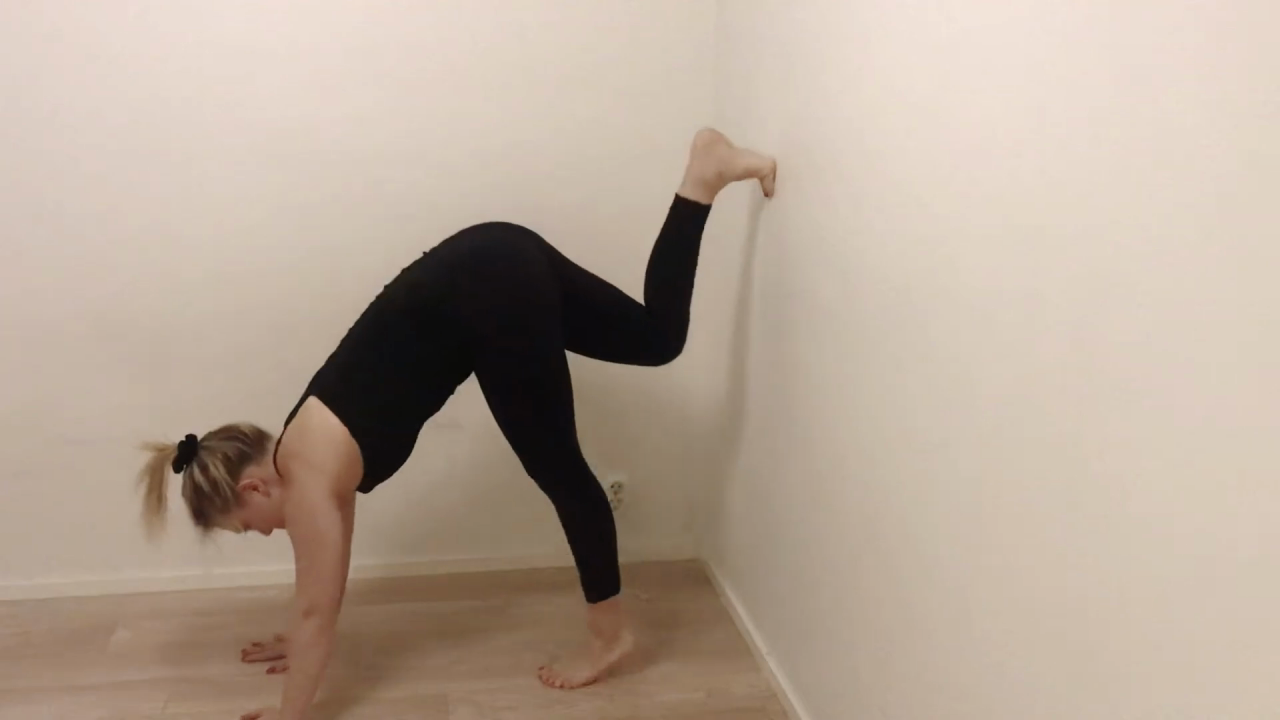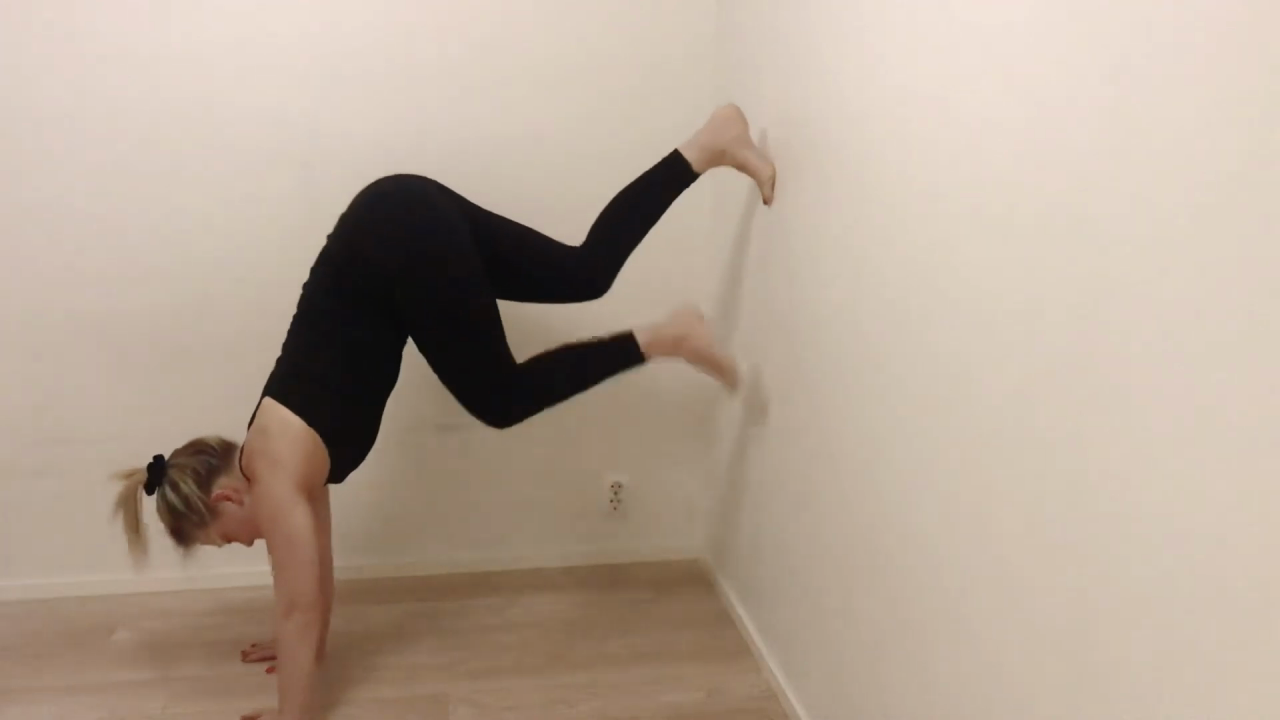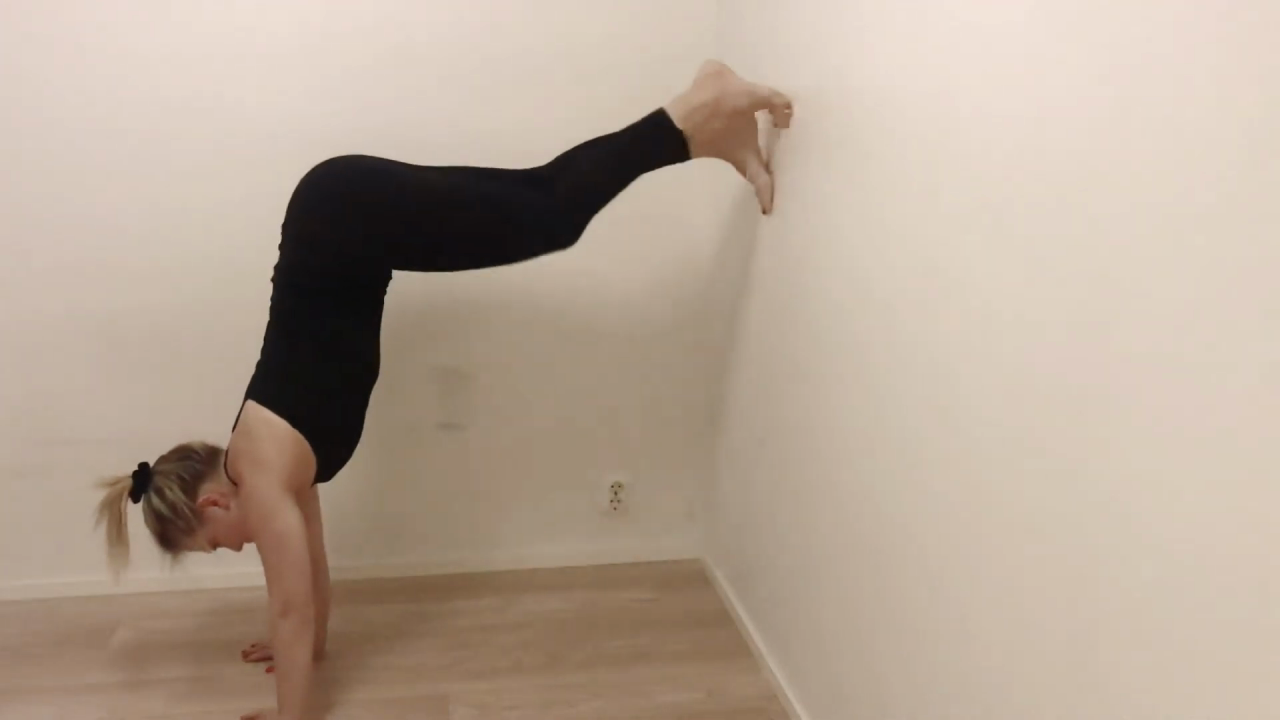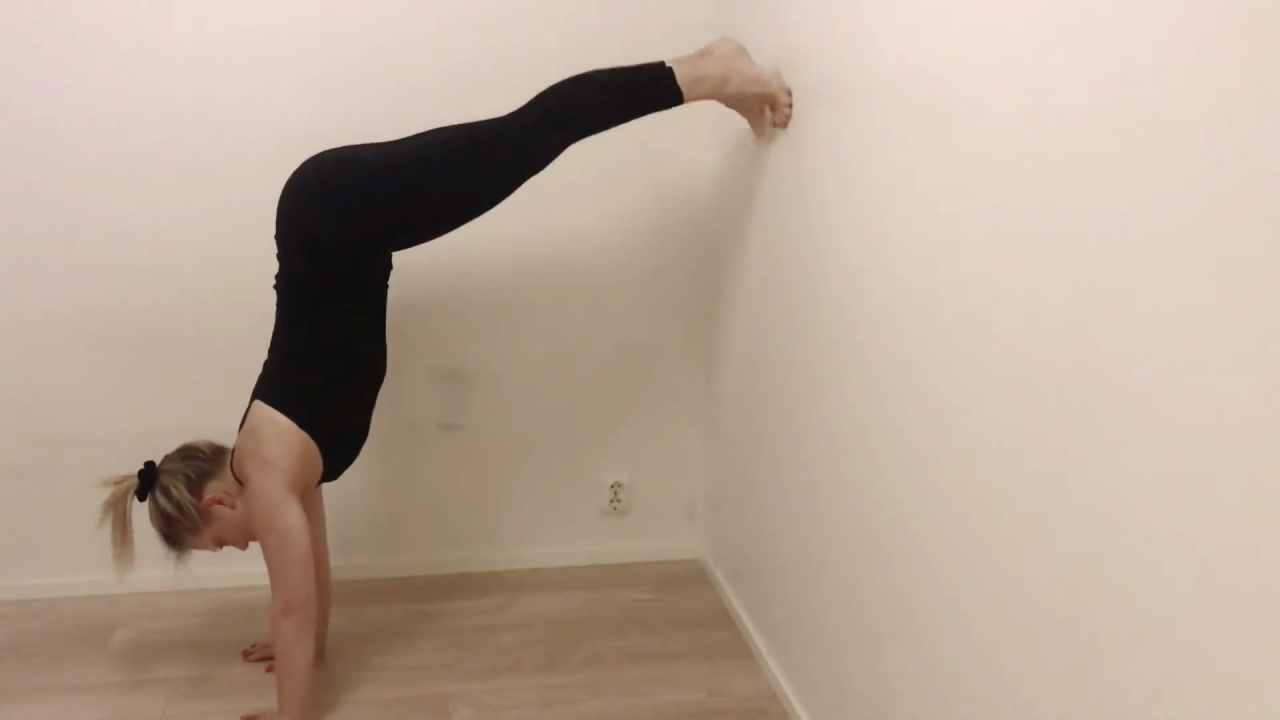
dt=0.4s
person 1, frame 1
left shoulder: (307, 475)
right shoulder: (309, 450)
left elbow: (315, 612)
right wrist: (305, 639)
left hip: (491, 289)
right hip: (495, 267)
left knee: (558, 468)
right knee: (658, 340)
left ankle: (607, 631)
right ankle: (702, 173)
person 1, frame 2
left shoulder: (273, 476)
right shoulder: (287, 453)
left elbow: (297, 609)
right elbow: (317, 561)
right wrist: (305, 643)
left hip: (401, 231)
right hip: (406, 222)
left knee: (501, 398)
right knee: (582, 273)
left ankle: (663, 338)
right ankle: (710, 144)
person 1, frame 3
left shoulder: (261, 480)
right shoulder: (271, 461)
left elbow: (289, 609)
right elbow: (310, 559)
right wrist: (310, 641)
left hip: (351, 214)
right hip: (348, 213)
left knee: (551, 216)
right knee: (545, 191)
left ankle: (699, 109)
right ankle: (710, 126)
person 1, frame 4
left shoulder: (267, 478)
right shoulder: (273, 461)
left elbow: (292, 607)
right elbow: (313, 553)
right wrist: (309, 642)
left hip: (341, 208)
right hip: (337, 210)
left knee: (528, 135)
right knee: (526, 137)
left ankle: (703, 76)
